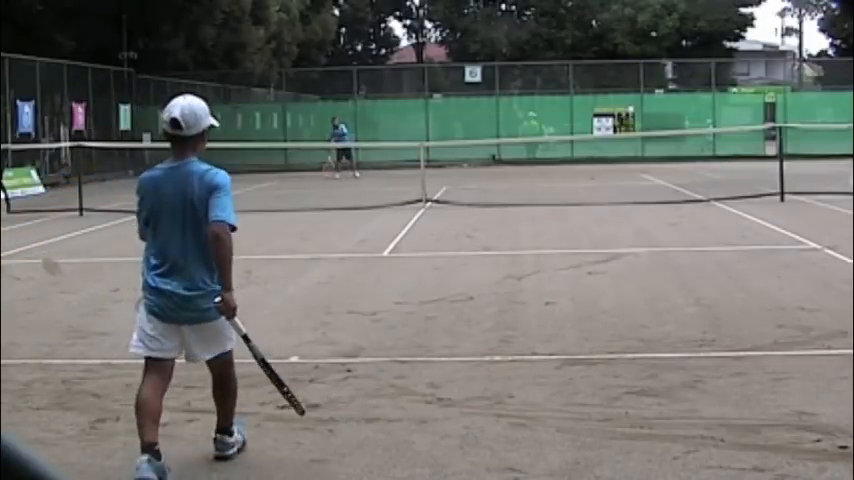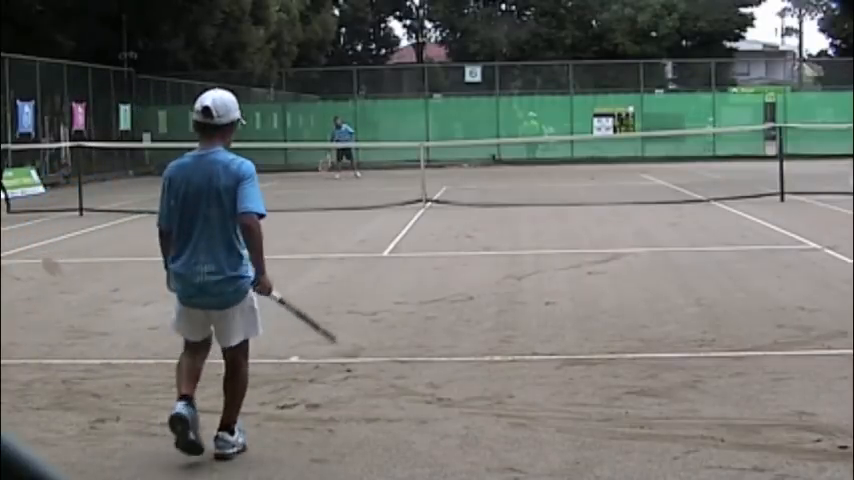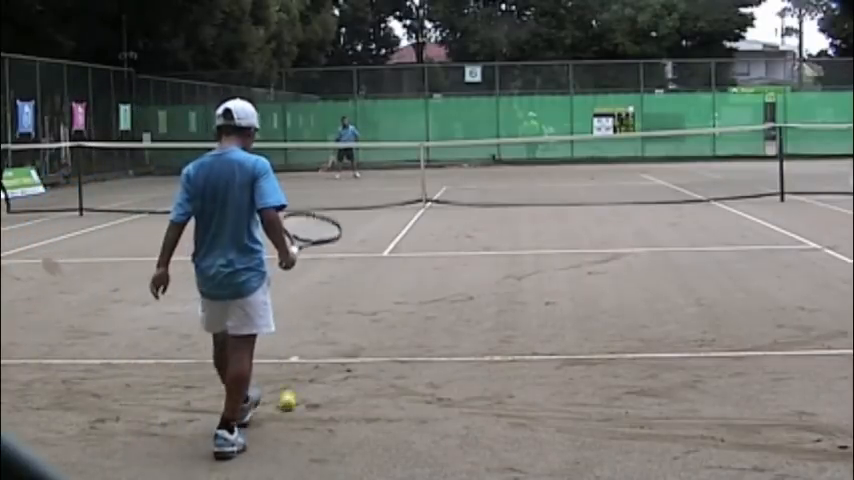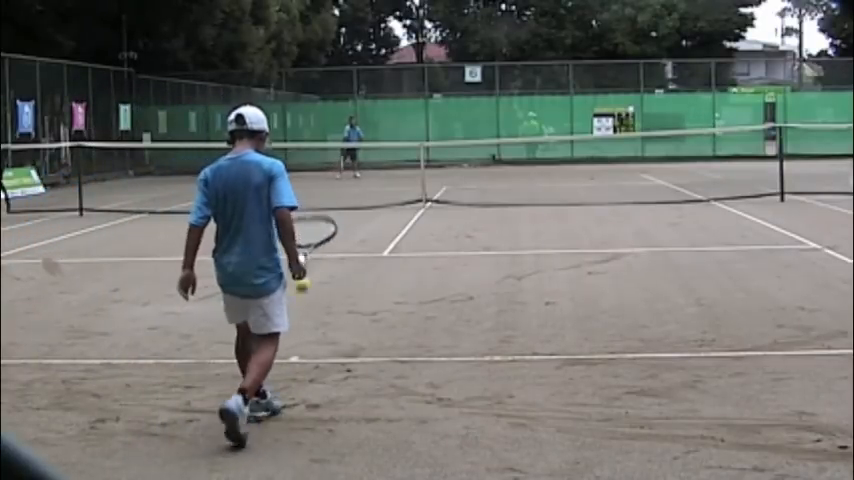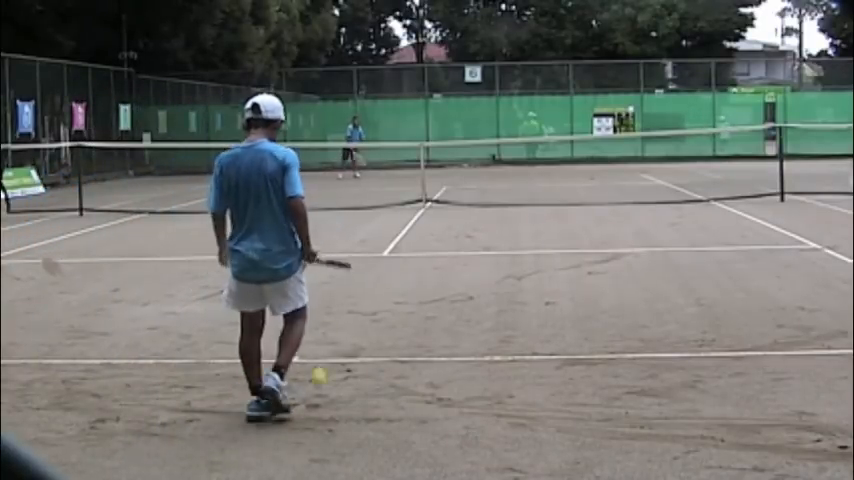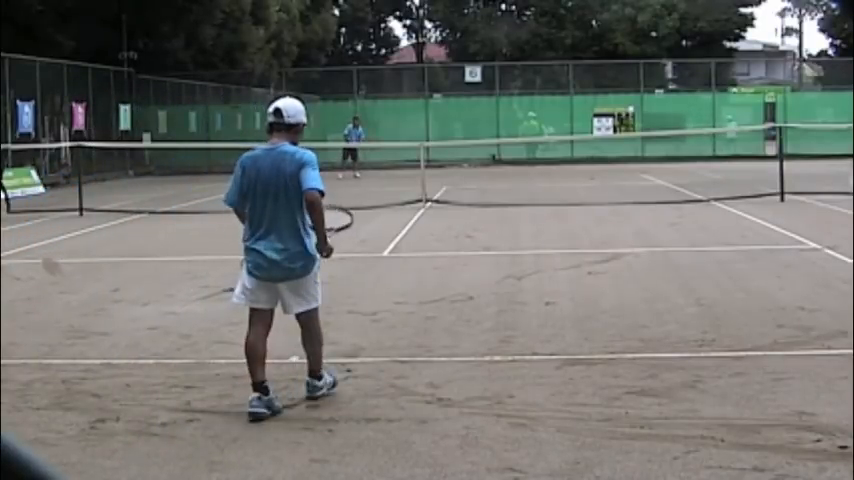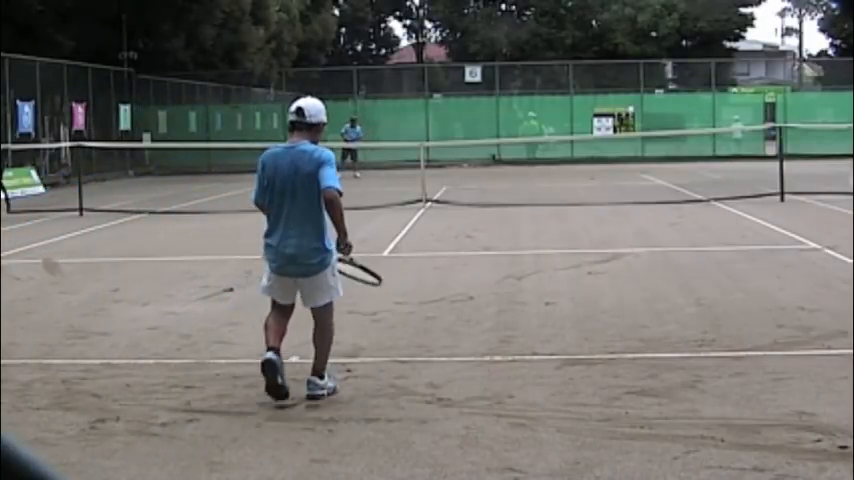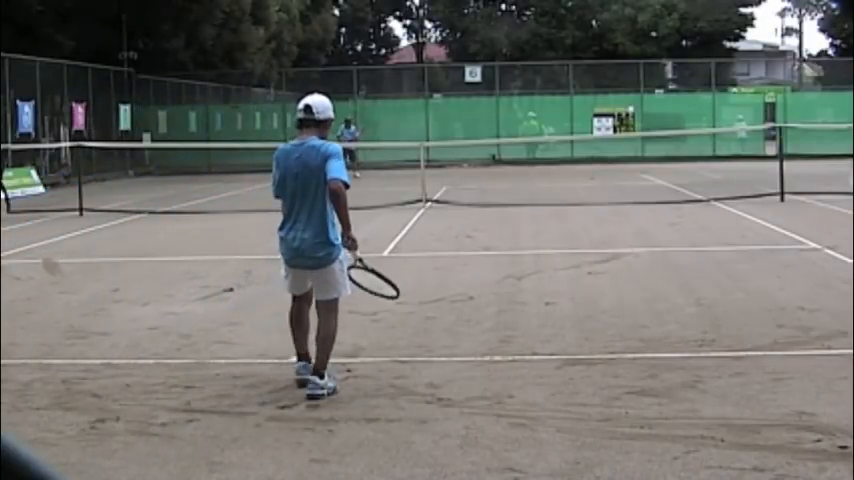
dt=0.2s
person 1, frame 1
left shoulder: (148, 182)
right shoulder: (215, 179)
left elbow: (146, 233)
right elbow: (219, 233)
right wrist: (228, 290)
left hip: (159, 295)
right hip: (204, 296)
left knee: (154, 376)
right knee: (223, 369)
right ankle: (225, 436)
person 1, frame 2
left shoulder: (175, 170)
right shoulder: (239, 169)
left elbow: (165, 228)
right elbow: (248, 223)
left wrist: (171, 268)
right wrist: (261, 271)
left hip: (188, 281)
right hip: (230, 281)
left knee: (194, 350)
right knee: (236, 357)
left ankle: (184, 406)
right ankle: (226, 433)
person 1, frame 3
left shoulder: (193, 170)
right shoulder: (256, 166)
left elbow: (177, 221)
right elbow: (269, 215)
left wrist: (162, 267)
right wrist: (285, 251)
left hip: (208, 274)
right hip: (245, 272)
left knee: (222, 345)
right knee: (240, 352)
left ankle: (240, 403)
right ankle: (227, 432)
person 1, frame 4
left shoulder: (210, 173)
right shoulder: (271, 167)
left elbow: (197, 225)
right elbow: (282, 216)
left wrist: (188, 269)
right wrist: (294, 260)
left hip: (229, 271)
right hip: (264, 271)
left knee: (245, 335)
right knee: (266, 344)
left ankle: (256, 397)
right ankle: (238, 401)
person 1, frame 5
left shoulder: (225, 160)
right shoulder: (284, 157)
left elbow: (217, 211)
right elbow: (296, 205)
left wrist: (223, 246)
right wrist: (306, 245)
left hip: (242, 259)
right hip: (281, 258)
left knee: (250, 327)
right knee: (296, 320)
left ankle: (258, 397)
right ankle: (276, 377)
person 1, frame 6
left shoulder: (247, 160)
right shoulder: (303, 158)
left elbow: (236, 206)
right elbow: (312, 198)
right wrist: (322, 239)
left hip: (258, 256)
right hip: (297, 256)
left knee: (258, 324)
right knee: (309, 320)
left ankle: (261, 395)
right ankle: (317, 379)
person 1, frame 7
left shoulder: (268, 158)
right shoulder: (322, 157)
left elbow: (261, 204)
right elbow: (331, 196)
right wrist: (342, 236)
left hip: (278, 252)
right hip: (315, 252)
left knee: (279, 312)
right knee: (322, 315)
left ankle: (272, 355)
right ankle: (318, 379)
person 1, frame 8
left shoulder: (281, 154)
right shoulder: (330, 151)
right elbow: (336, 188)
right wrist: (347, 230)
left hip: (291, 243)
right hip: (324, 245)
left knee: (300, 302)
right knee: (327, 311)
left ankle: (303, 364)
right ankle: (318, 378)
